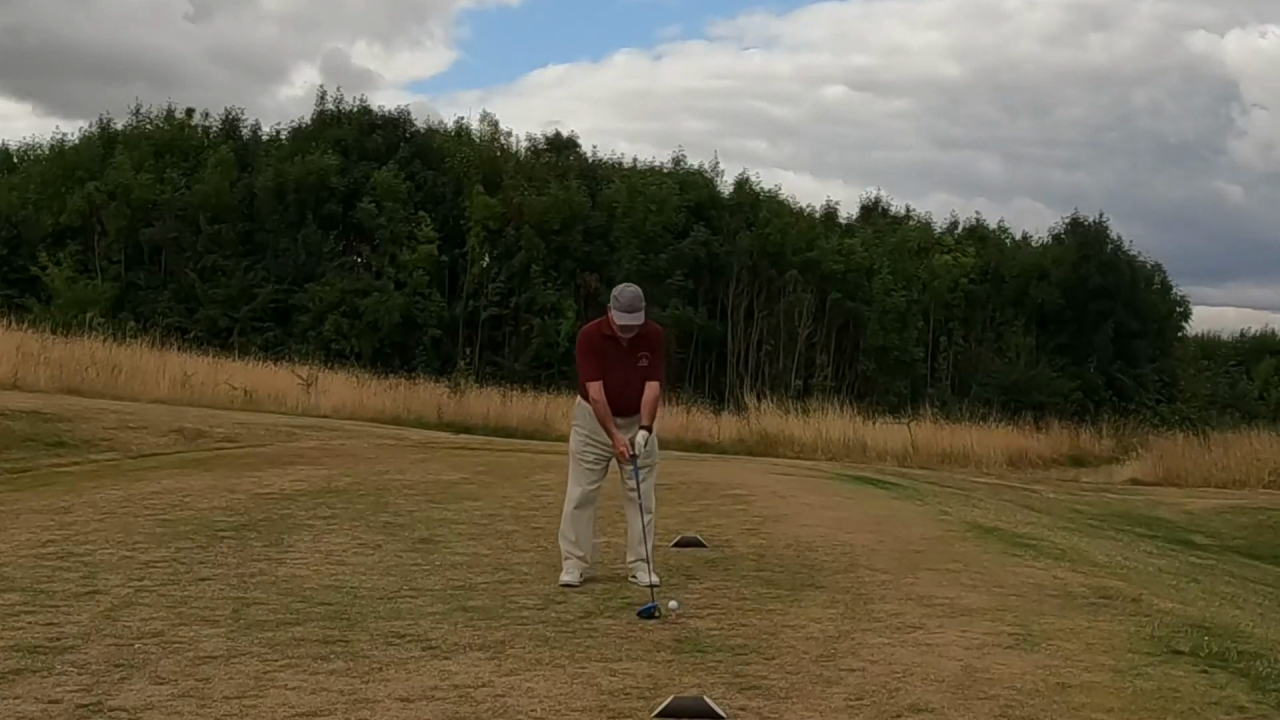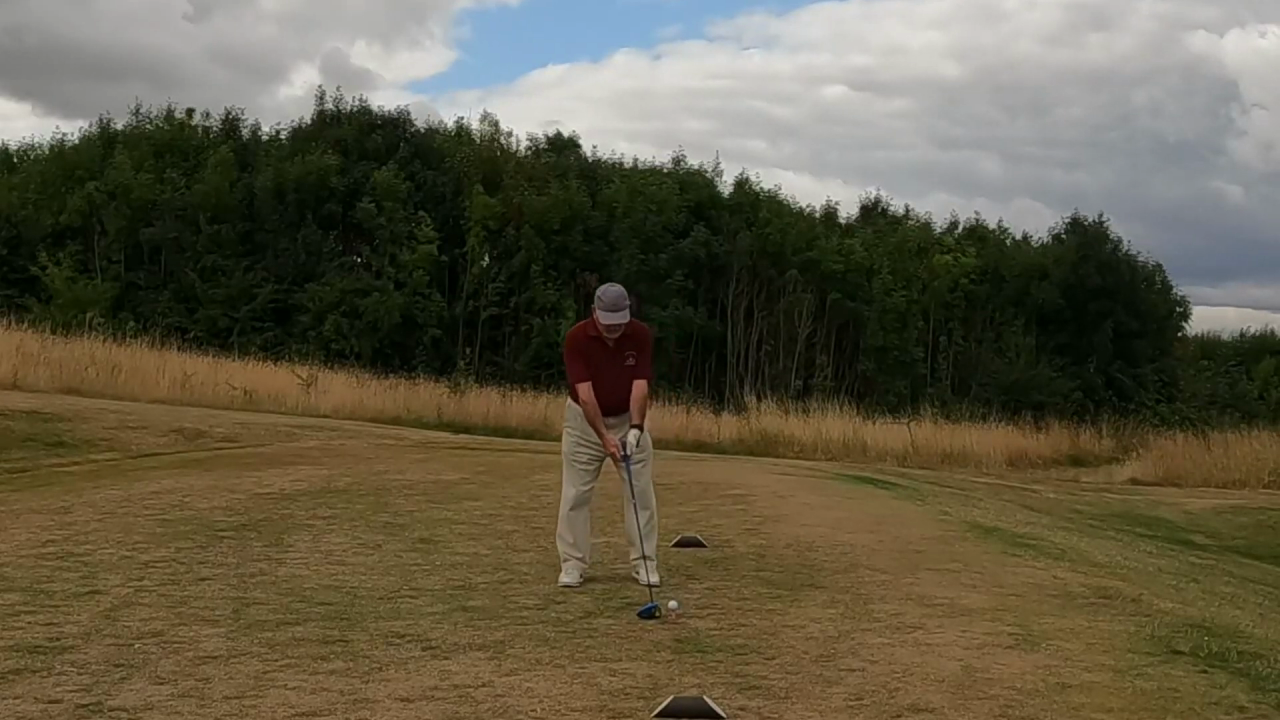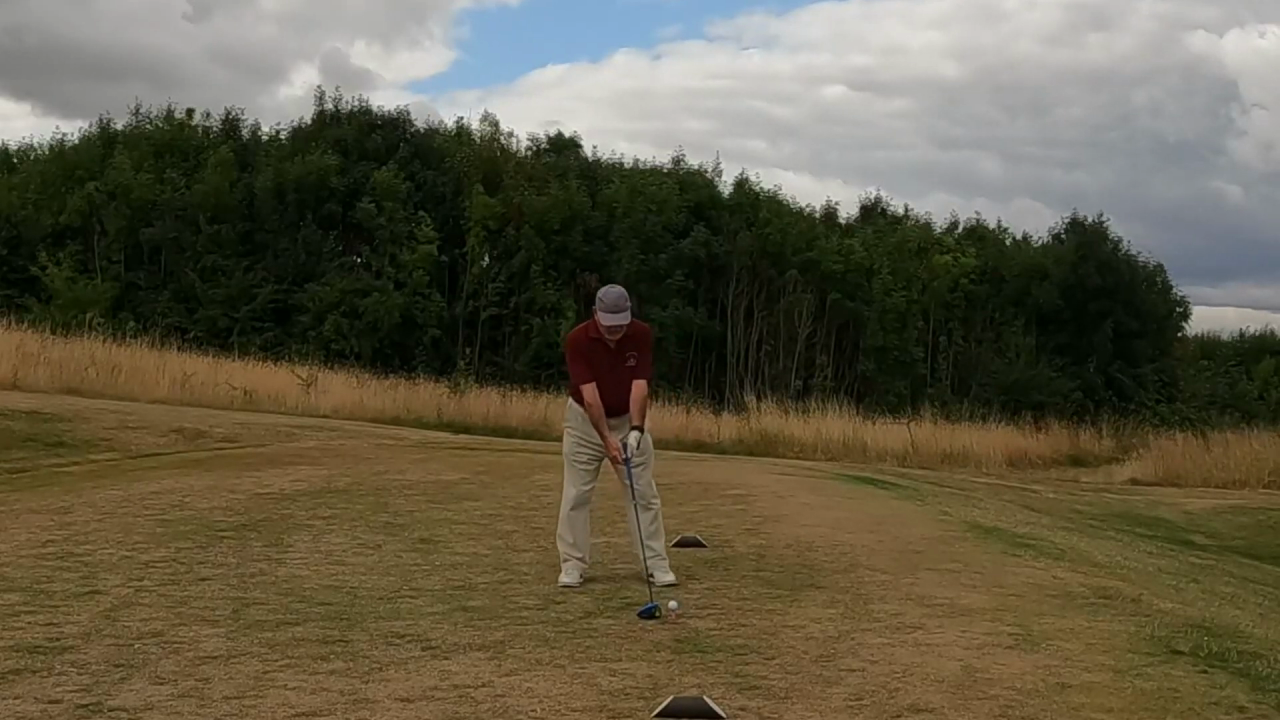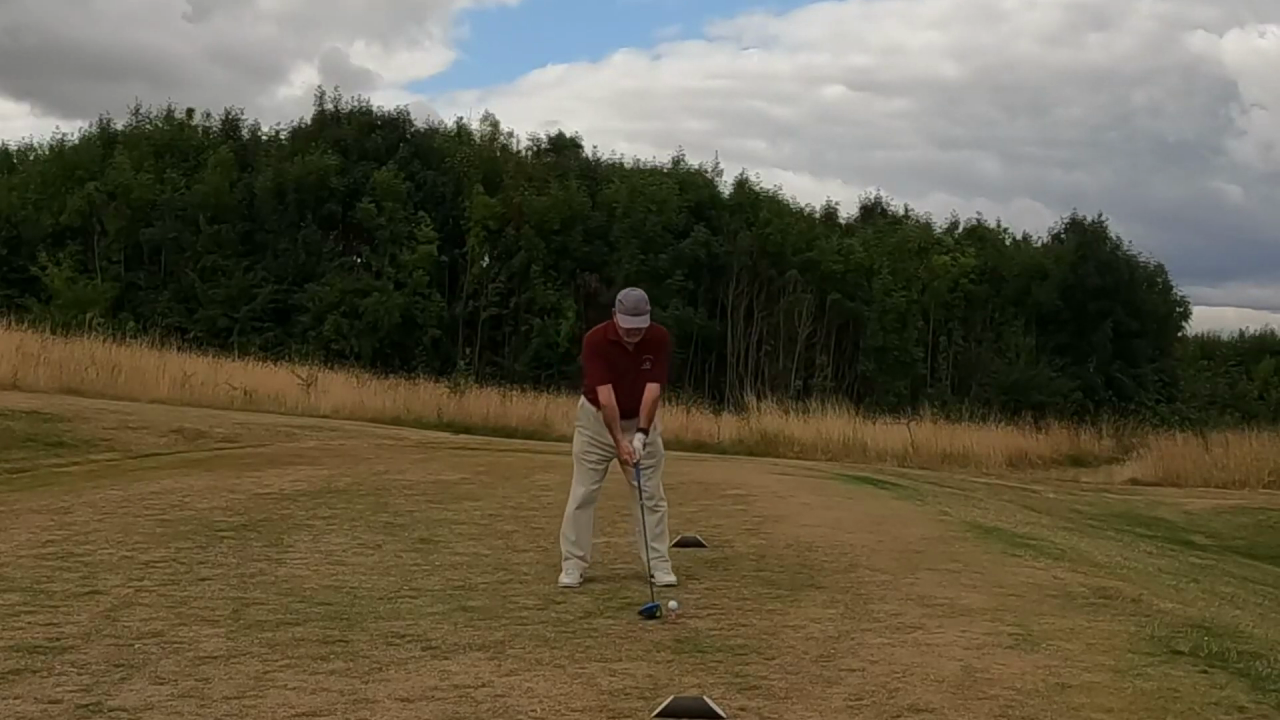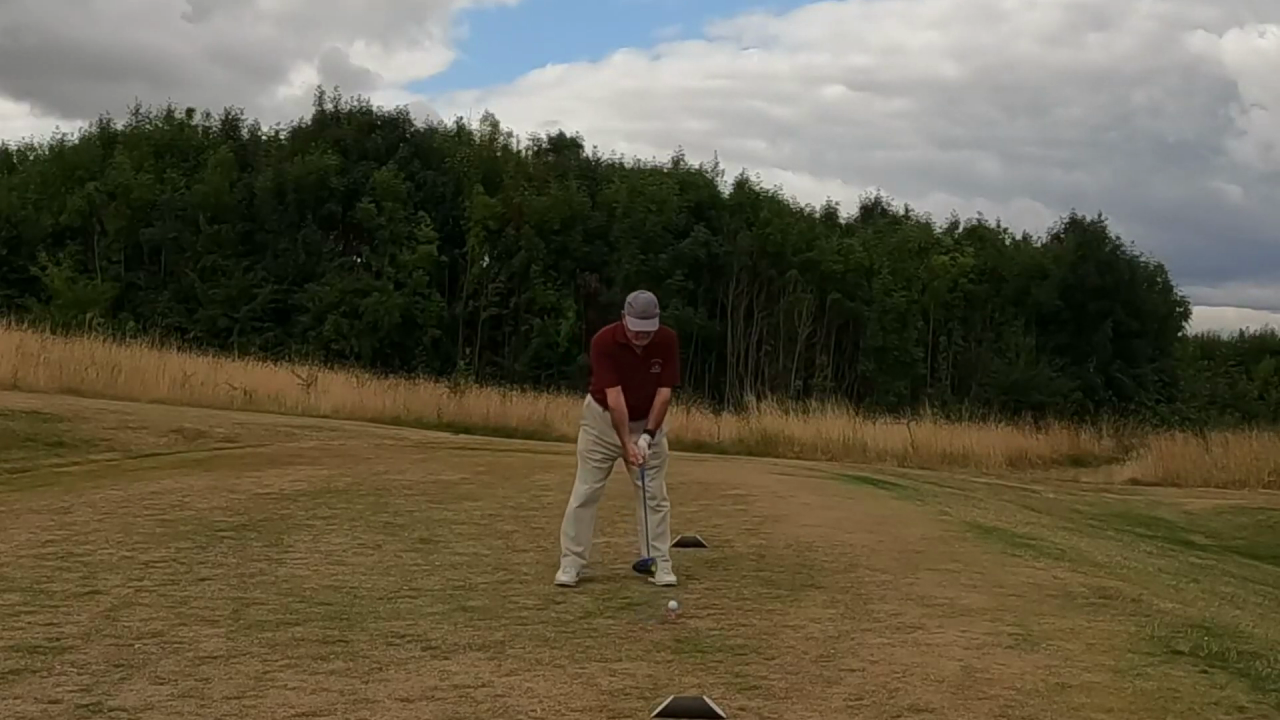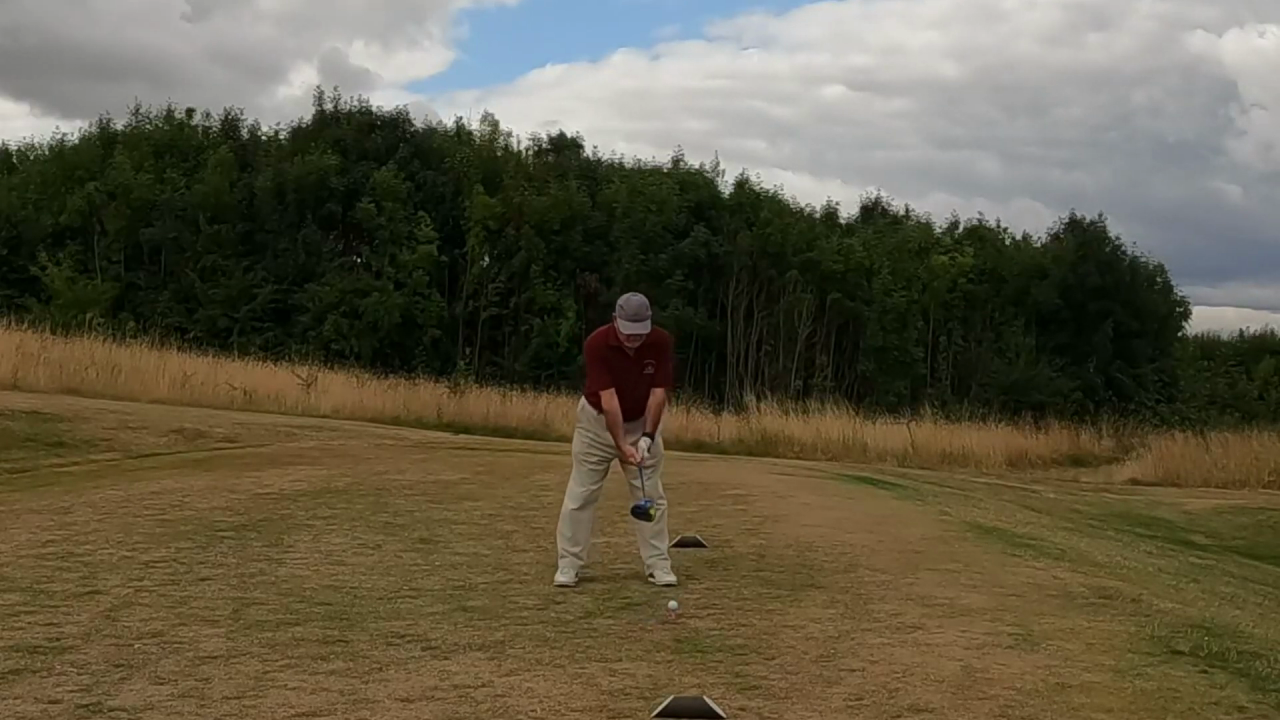
dt=0.2s
person 1, frame 1
left shoulder: (654, 335)
right shoulder: (589, 336)
left elbow: (652, 387)
right elbow: (595, 392)
left wrist: (644, 430)
right wrist: (613, 436)
left hip: (637, 421)
right hip: (592, 420)
left knee: (641, 495)
right knee: (581, 493)
left ankle: (640, 564)
right ankle: (574, 563)
person 1, frame 2
left shoulder: (641, 334)
right shoulder: (576, 338)
left elbow: (640, 385)
right elbow: (585, 393)
left wrist: (636, 428)
right wrist: (604, 437)
left hip: (629, 420)
right hip: (584, 421)
left knee: (642, 493)
right knee: (576, 494)
left ankle: (644, 563)
right ankle: (573, 564)
person 1, frame 3
left shoulder: (642, 335)
right shoulder: (578, 339)
left elbow: (639, 386)
right elbow: (589, 394)
left wrist: (635, 430)
right wrist: (606, 438)
left hip: (629, 419)
right hip: (585, 420)
left knee: (644, 493)
right knee: (576, 494)
left ankle: (656, 563)
right ankle: (573, 565)
person 1, frame 4
left shoulder: (659, 338)
right shoulder: (595, 340)
left elbow: (653, 389)
right elbow: (606, 396)
left wrist: (642, 434)
right wrist: (619, 441)
left hip: (641, 420)
right hip: (596, 419)
left knee: (651, 495)
right knee: (582, 493)
left ankle: (658, 563)
right ankle: (573, 565)
person 1, frame 5
left shoulder: (668, 341)
right shoulder: (603, 341)
left elbow: (664, 392)
right elbow: (614, 397)
left wrist: (648, 435)
right wrist: (625, 443)
left hip: (647, 422)
right hip: (602, 418)
left knee: (654, 495)
right knee: (586, 492)
left ankle: (659, 563)
right ankle: (570, 563)
person 1, frame 6
left shoulder: (661, 341)
right shoulder: (596, 344)
left elbow: (658, 393)
right elbow: (608, 399)
left wrist: (647, 437)
right wrist: (622, 445)
left hip: (641, 423)
right hip: (596, 420)
left knee: (652, 495)
right knee: (581, 494)
left ankle: (658, 564)
right ankle: (568, 564)
